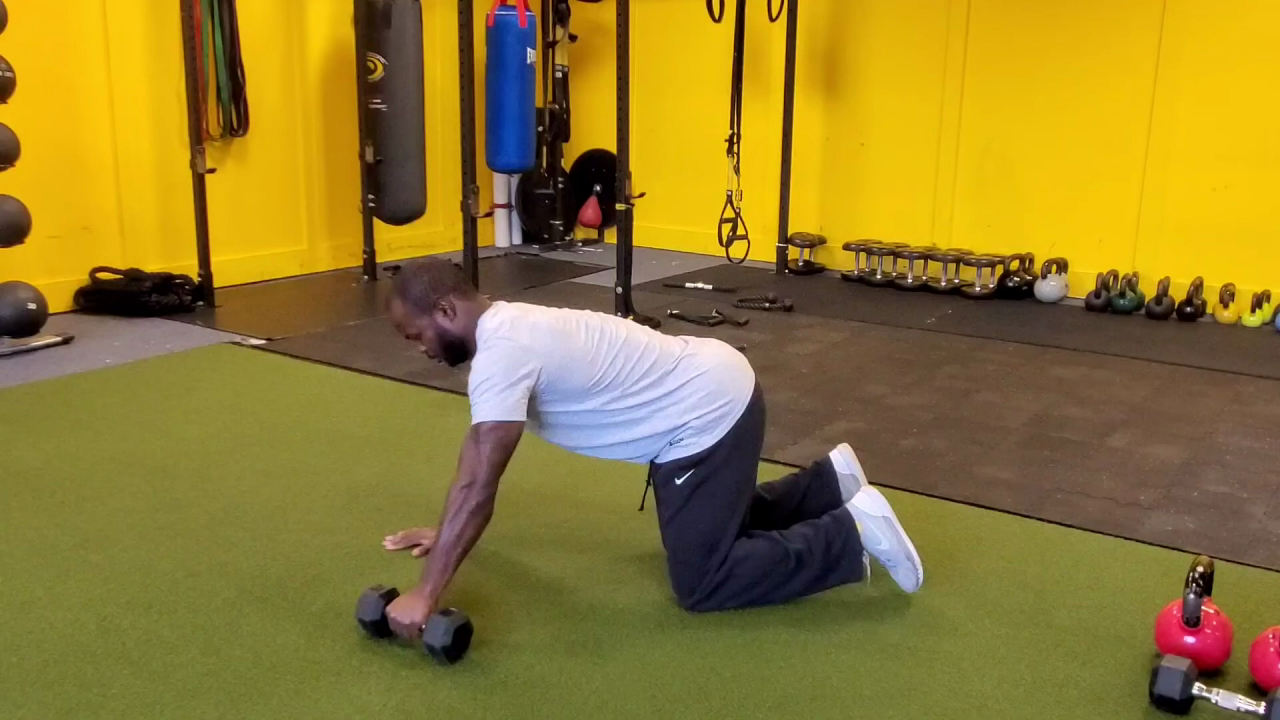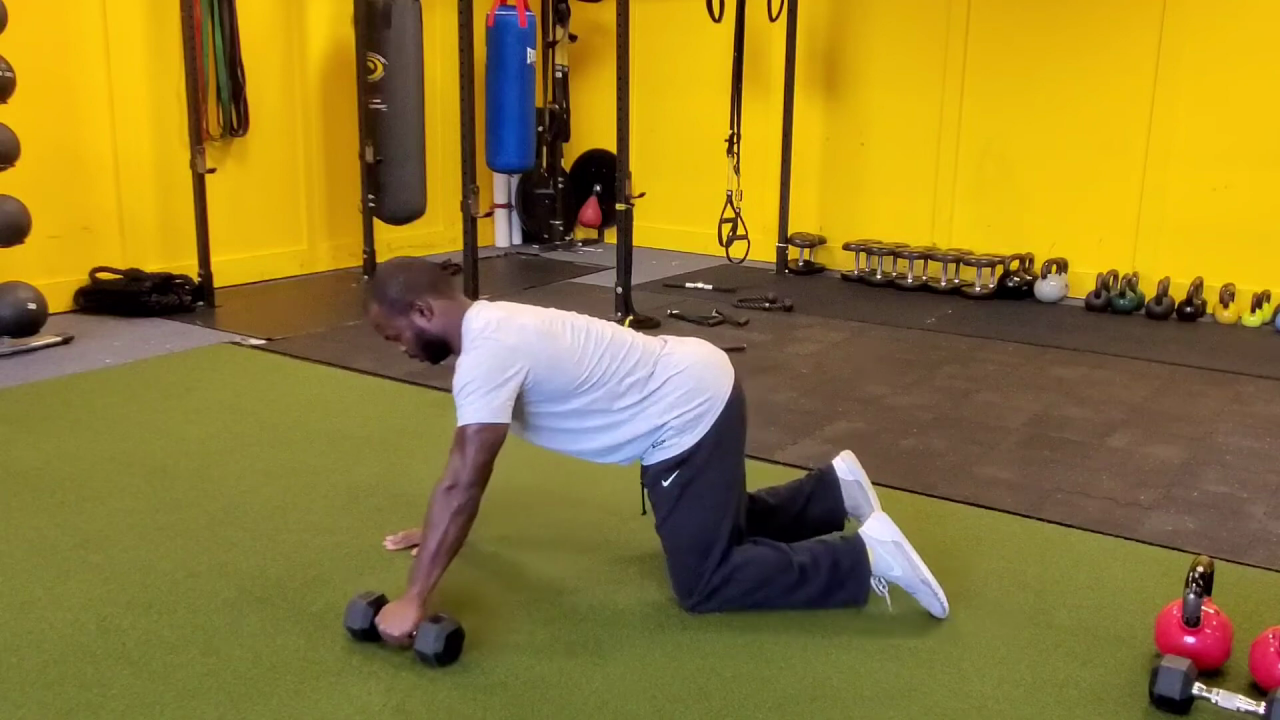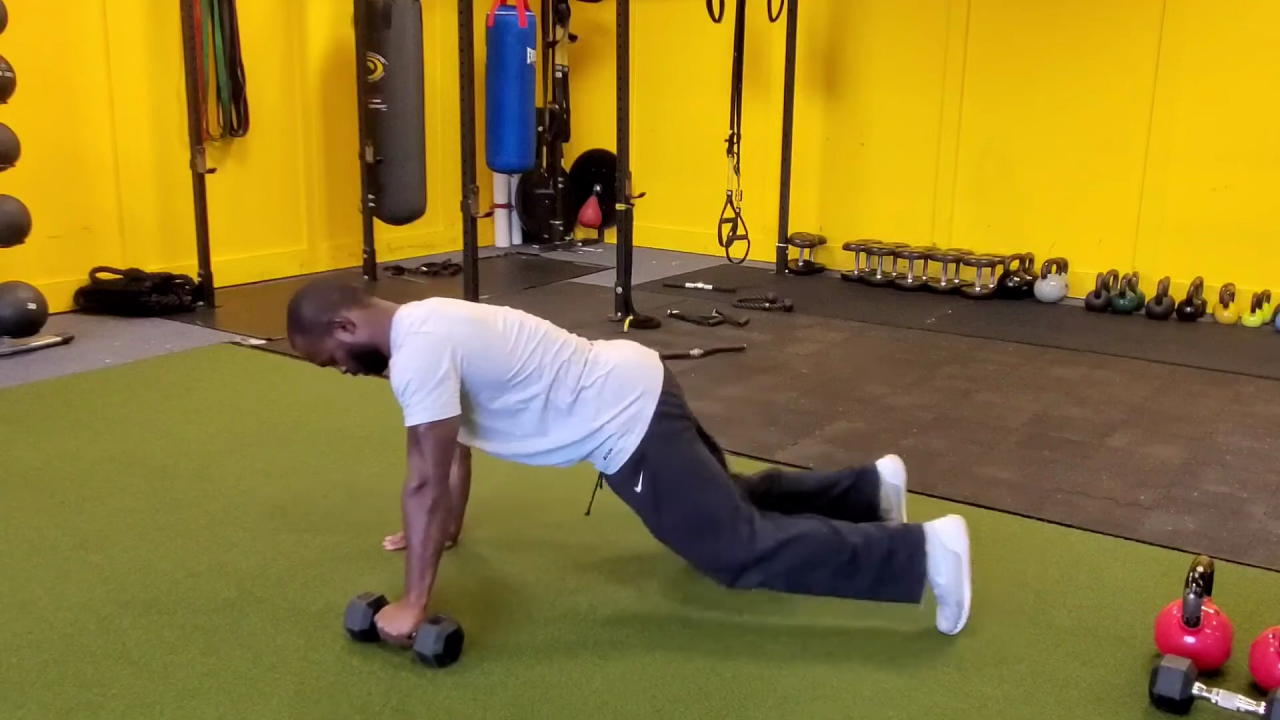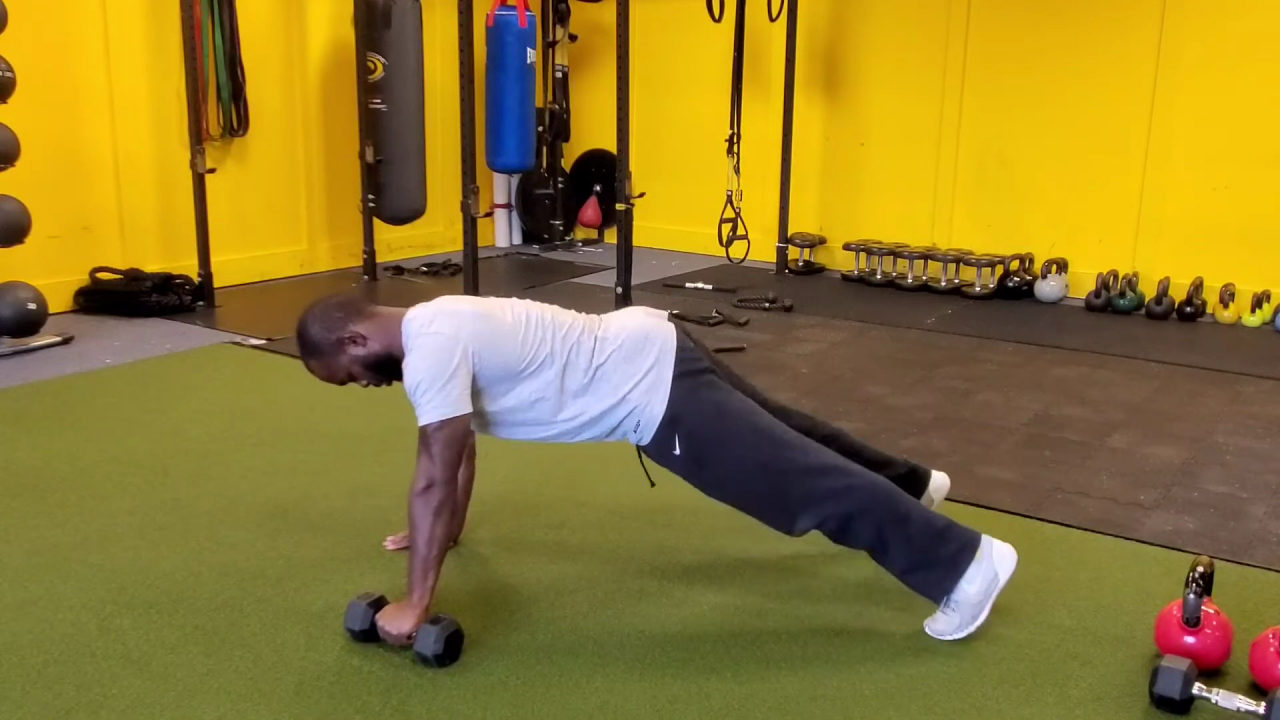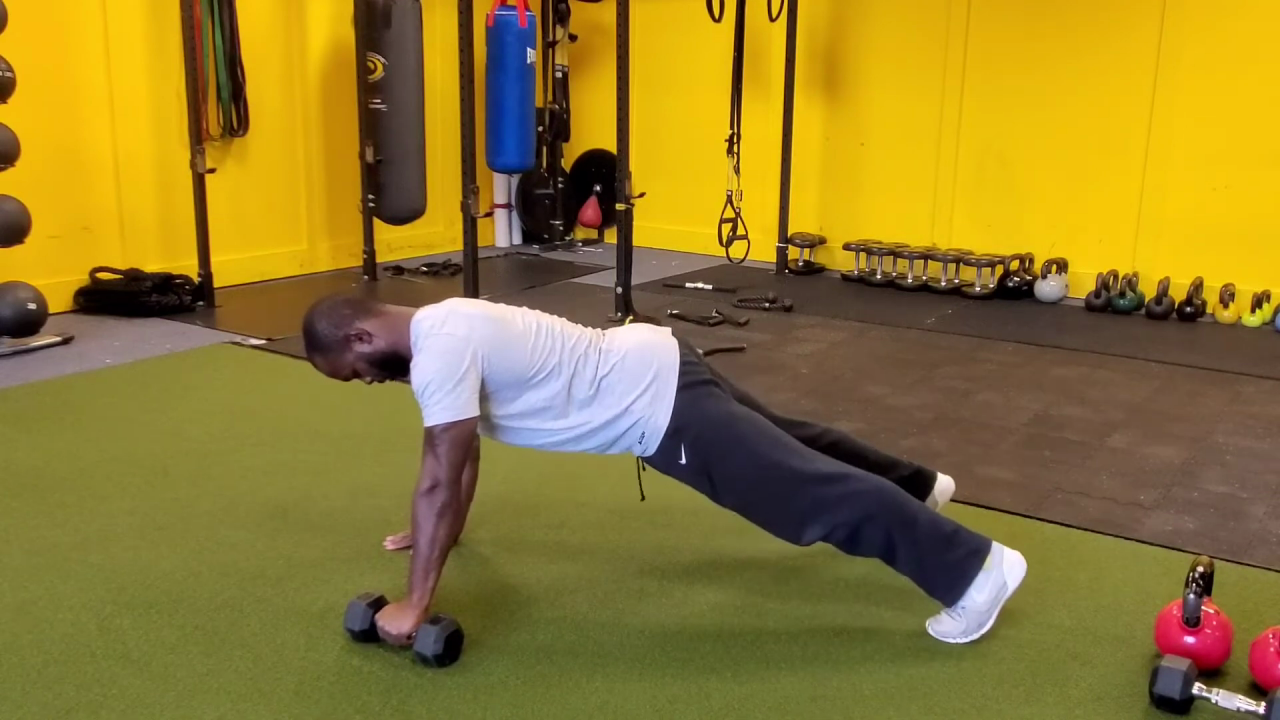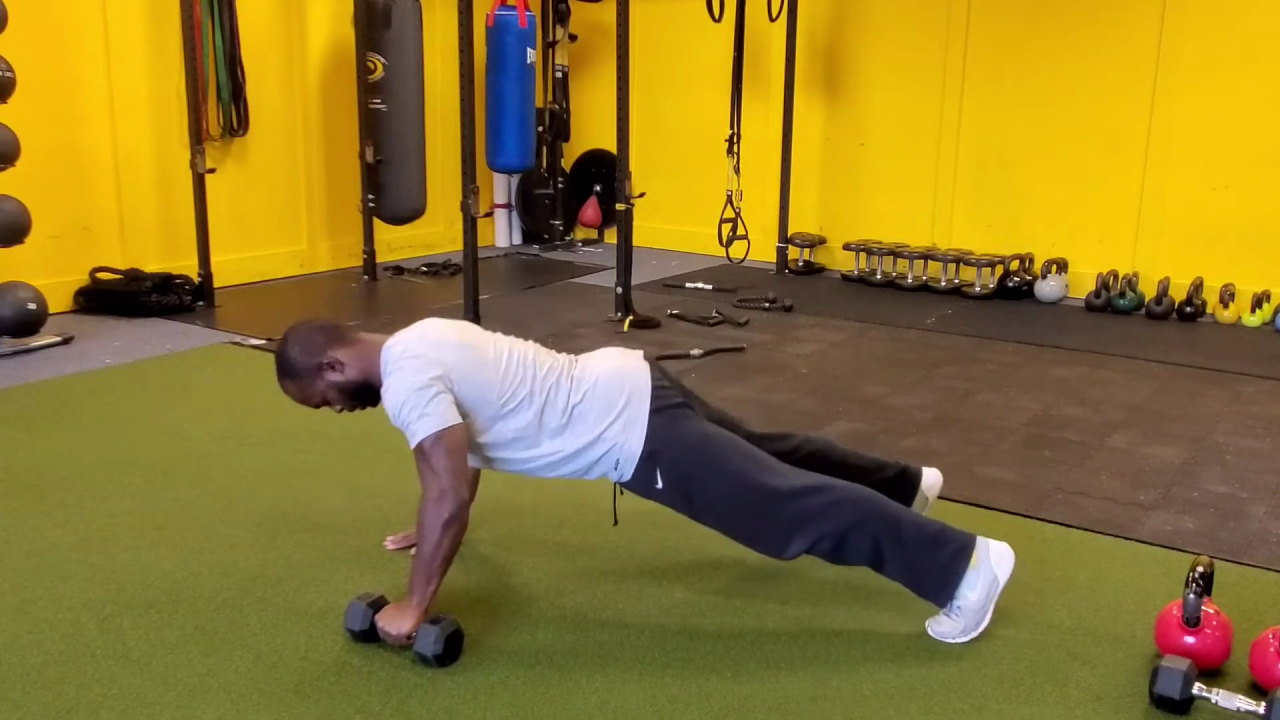
dt=0.5s
person 1, frame 1
left shoulder: (503, 352)
right shoulder: (504, 326)
left elbow: (479, 484)
right elbow: (479, 449)
left wrist: (426, 594)
right wrist: (445, 531)
left hip: (710, 413)
right hip: (709, 388)
left knee: (701, 584)
right knee: (713, 523)
left ankle: (854, 532)
right ankle: (831, 483)
person 1, frame 2
left shoulder: (487, 354)
right shoulder: (488, 325)
left elbow: (462, 481)
right elbow: (471, 462)
left wrist: (413, 600)
right wrist: (437, 531)
left hip: (690, 411)
right hip: (693, 385)
left knee: (703, 583)
right knee: (713, 528)
left ankle: (865, 557)
right ankle: (831, 488)
person 1, frame 3
left shoulder: (417, 352)
right shoulder: (427, 327)
left elbow: (425, 479)
right elbow: (456, 446)
left wrist: (414, 602)
right wrist: (446, 530)
left hip: (628, 419)
right hip: (630, 387)
left knee: (741, 548)
right knee: (733, 499)
left ankle: (926, 551)
right ankle: (870, 484)
person 1, frame 4
left shoulder: (429, 349)
right shoulder: (436, 327)
left elbow: (435, 475)
right elbow: (462, 449)
left wrist: (416, 601)
right wrist: (446, 530)
left hip: (651, 389)
right hip: (647, 351)
left knee: (800, 481)
right knee: (783, 443)
left ankle: (966, 562)
right ankle: (914, 486)
person 1, frame 5
left shoulder: (438, 350)
right shoulder: (443, 327)
left elbow: (440, 476)
right elbow: (464, 450)
left wrist: (415, 602)
right wrist: (438, 529)
left hip: (657, 404)
right hip: (653, 372)
left knee: (805, 493)
right knee: (788, 450)
left ankle: (976, 568)
right ankle: (918, 488)
person 1, frame 6
left shoulder: (405, 376)
right shoulder: (420, 342)
left elbow: (449, 489)
right elbow: (466, 449)
left wrist: (414, 606)
right wrist: (434, 527)
left hip: (633, 430)
right hip: (628, 388)
left knee: (789, 509)
right knee: (774, 462)
left ankle: (965, 565)
right ankle: (904, 487)
